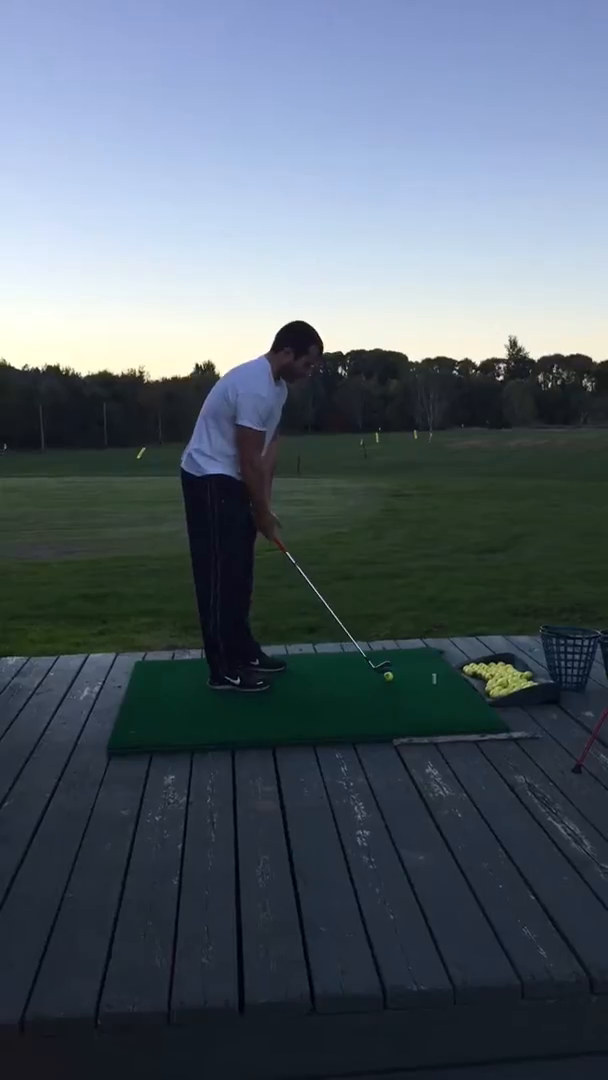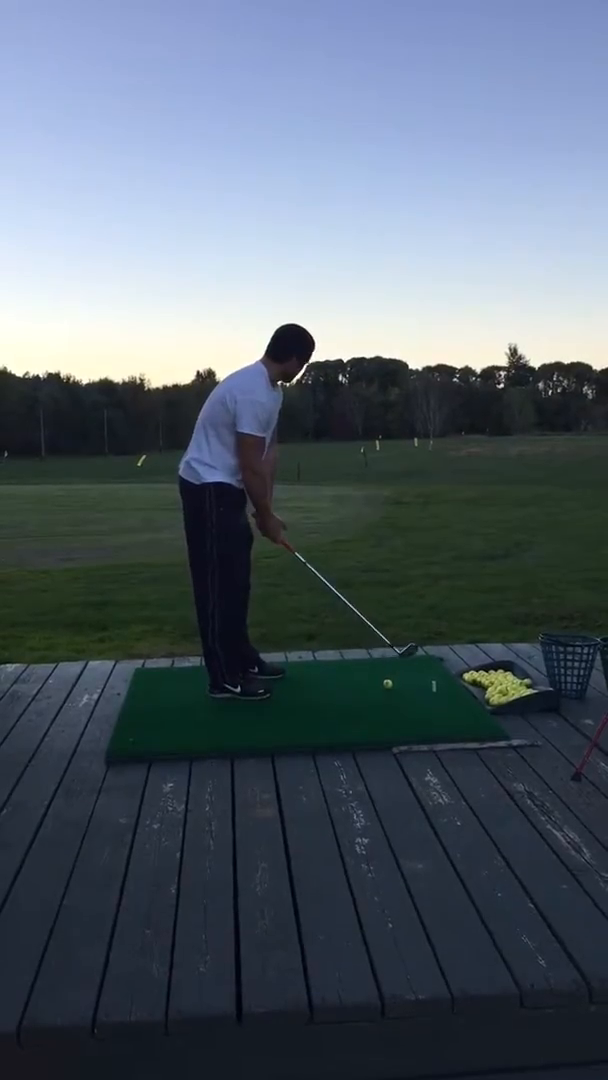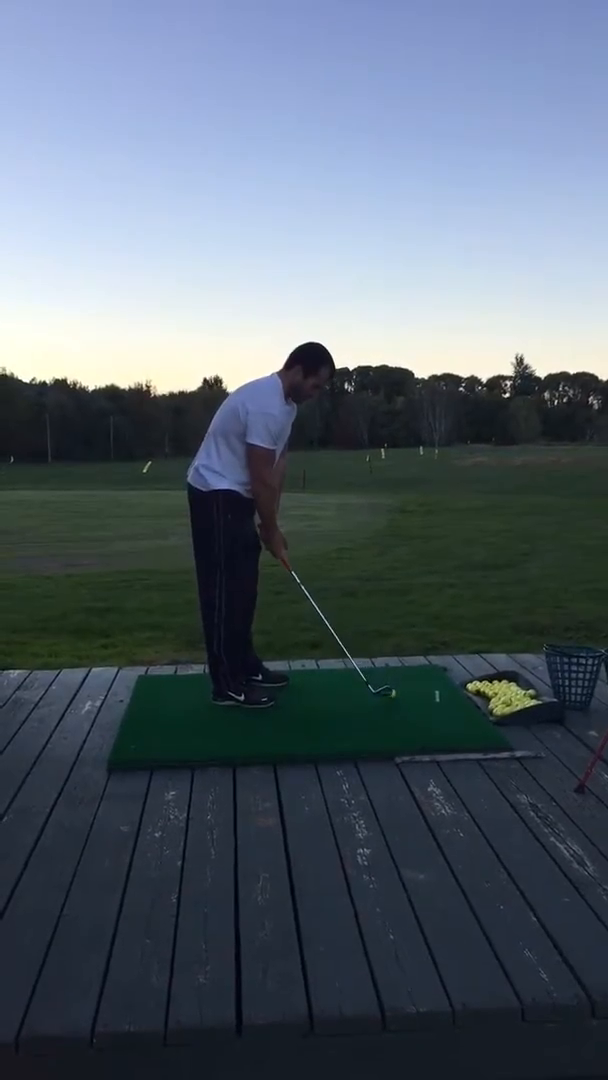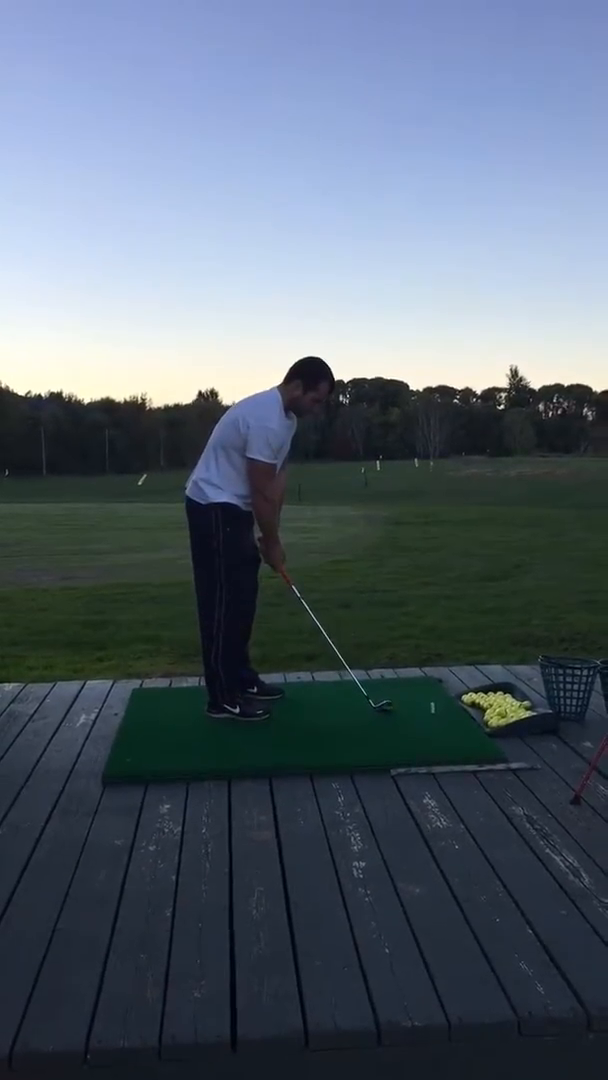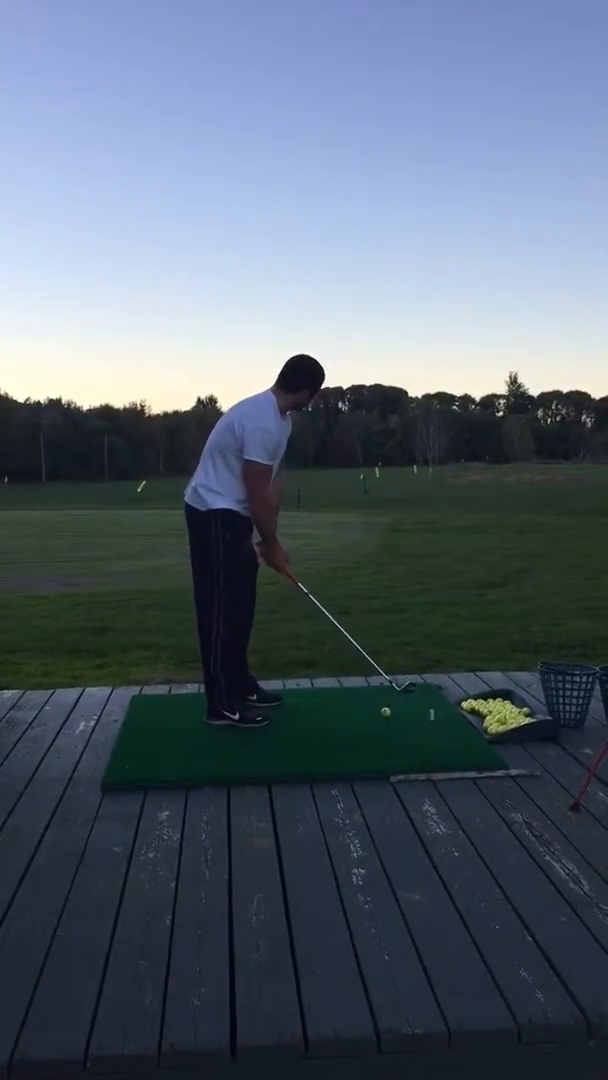
dt=1s
person 1, frame 1
left shoulder: (277, 386)
right shoulder: (254, 387)
left elbow: (268, 448)
right elbow: (250, 461)
left wrist: (264, 505)
right wrist: (262, 513)
left hip: (228, 481)
right hip: (209, 481)
left knee: (239, 571)
right knee: (221, 574)
left ankle: (243, 652)
right ankle: (224, 670)
person 1, frame 2
left shoulder: (269, 390)
right shoulder: (253, 393)
left elbow: (268, 453)
right elbow: (252, 467)
left wrist: (267, 508)
right wrist: (266, 516)
left hip: (225, 488)
right hip: (208, 488)
left knee: (236, 579)
right knee: (219, 582)
left ankle: (242, 659)
right ankle: (224, 678)
person 1, frame 3
left shoulder: (284, 402)
right shoulder: (266, 405)
left elbow: (276, 467)
right elbow: (261, 478)
left wrist: (270, 523)
right wrist: (271, 531)
left hip: (233, 496)
right hip: (216, 495)
left knee: (243, 585)
right knee: (225, 589)
left ankle: (246, 666)
right ankle: (227, 685)
person 1, frame 4
left shoulder: (284, 416)
right shoulder: (266, 419)
left elbow: (276, 481)
right elbow: (262, 492)
left wrist: (270, 537)
right wrist: (272, 544)
left hip: (232, 508)
right hip: (214, 508)
left knee: (242, 596)
right knee: (224, 601)
left ankle: (241, 679)
right ankle: (223, 698)
person 1, frame 5
left shoulder: (277, 418)
right shoulder: (262, 422)
left elbow: (272, 484)
right elbow: (259, 493)
left wrist: (270, 537)
right wrist: (272, 545)
left hip: (231, 514)
right hip: (214, 514)
left knee: (240, 603)
right knee: (223, 607)
left ankle: (240, 686)
right ankle: (222, 704)
